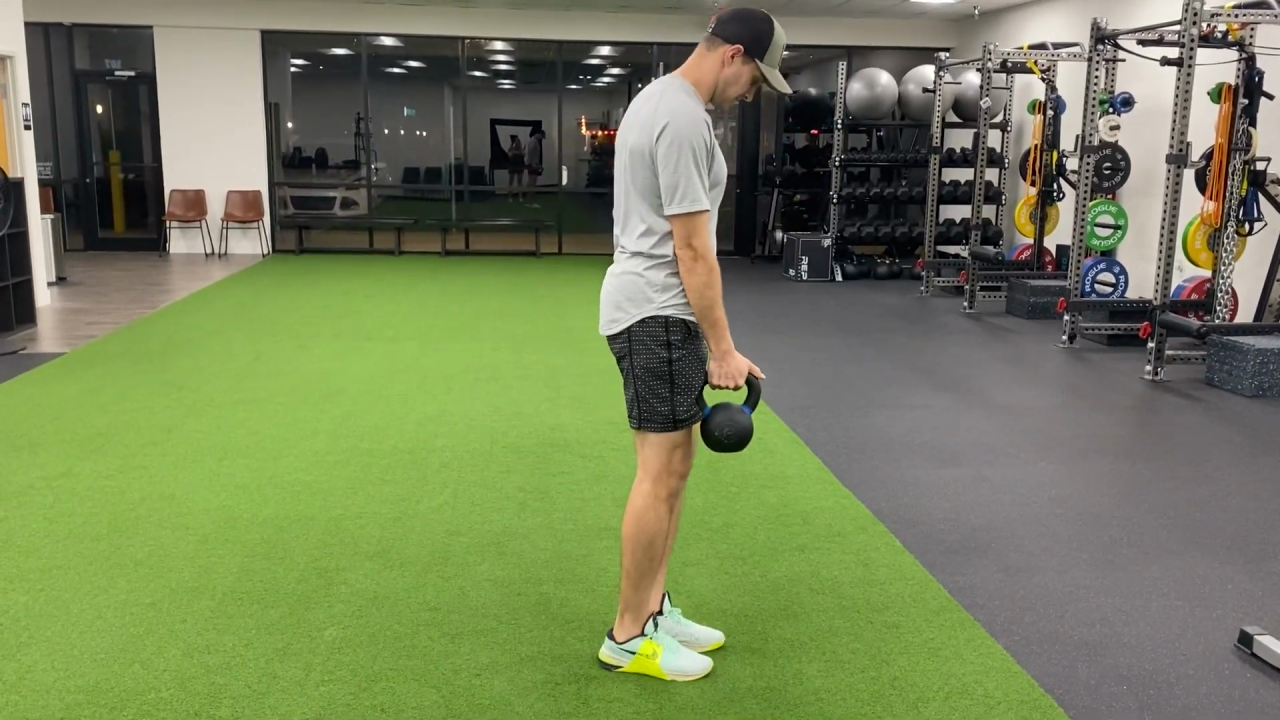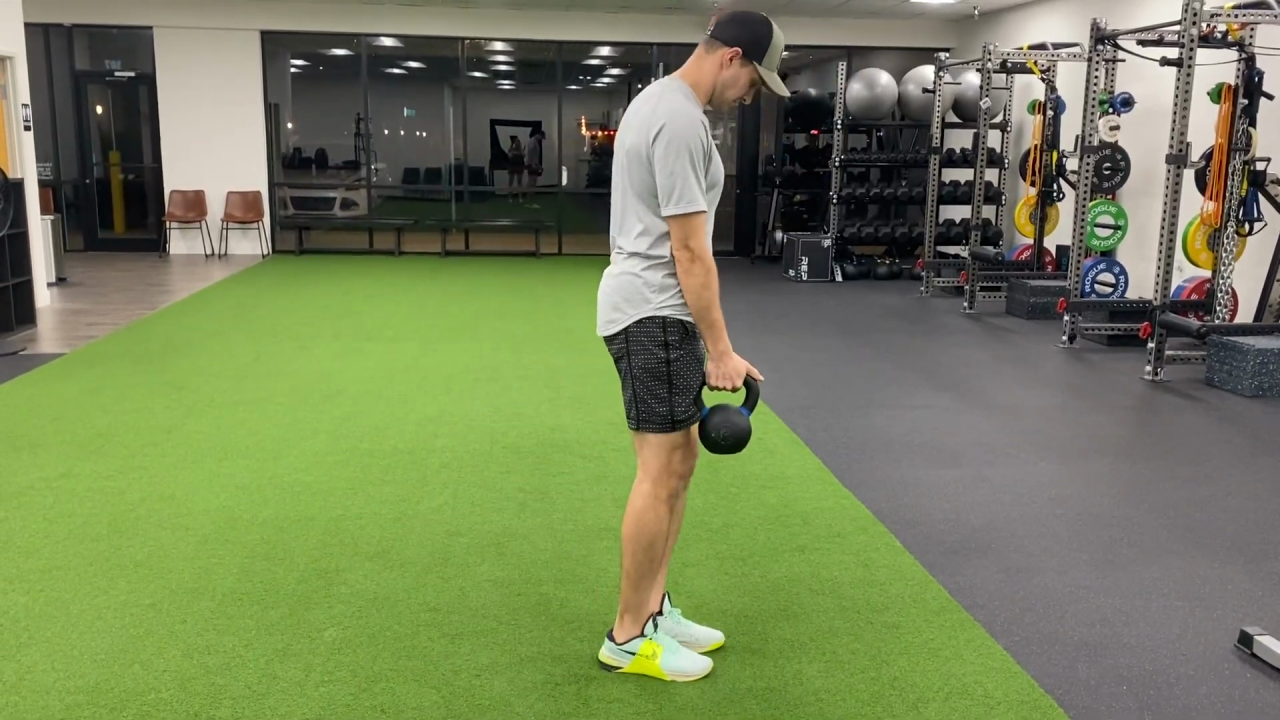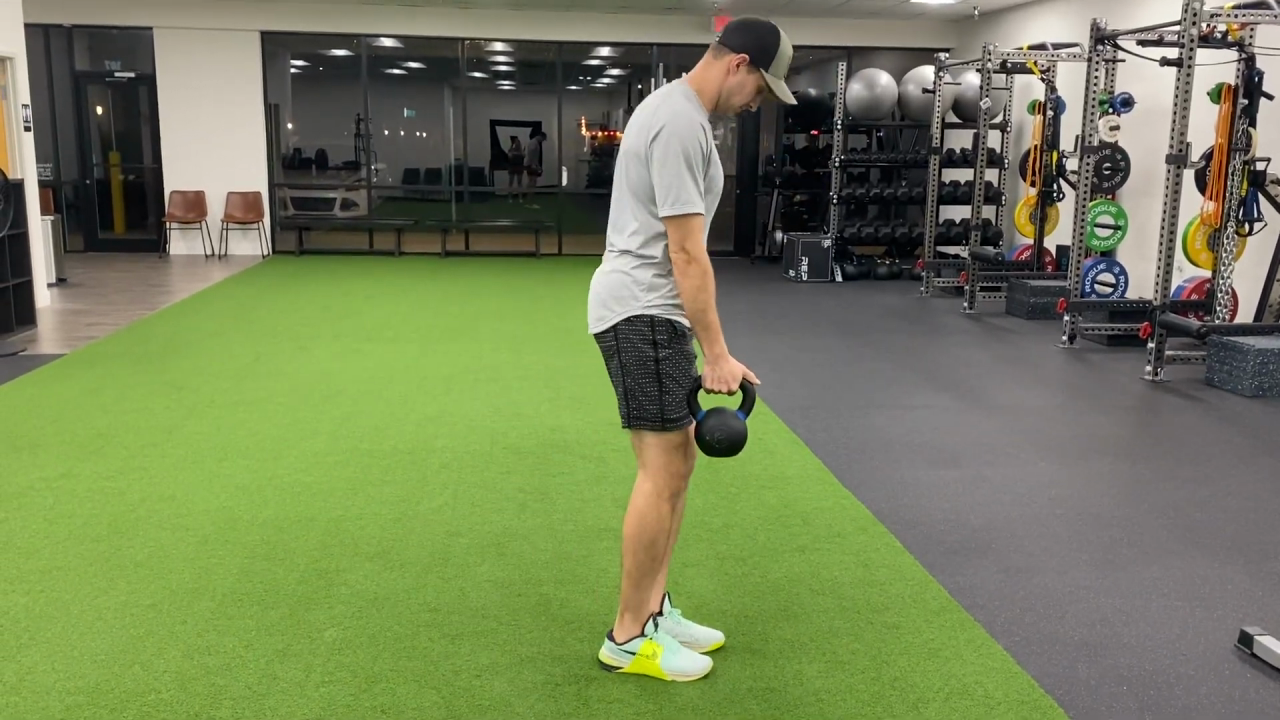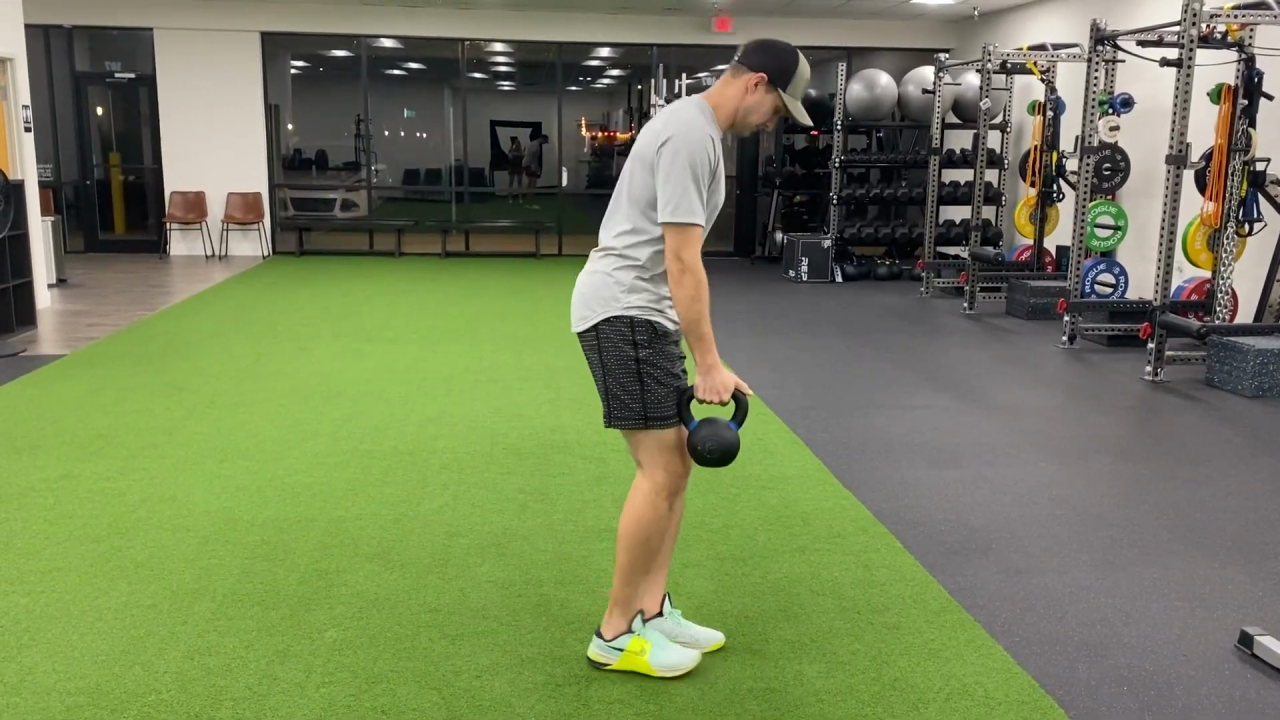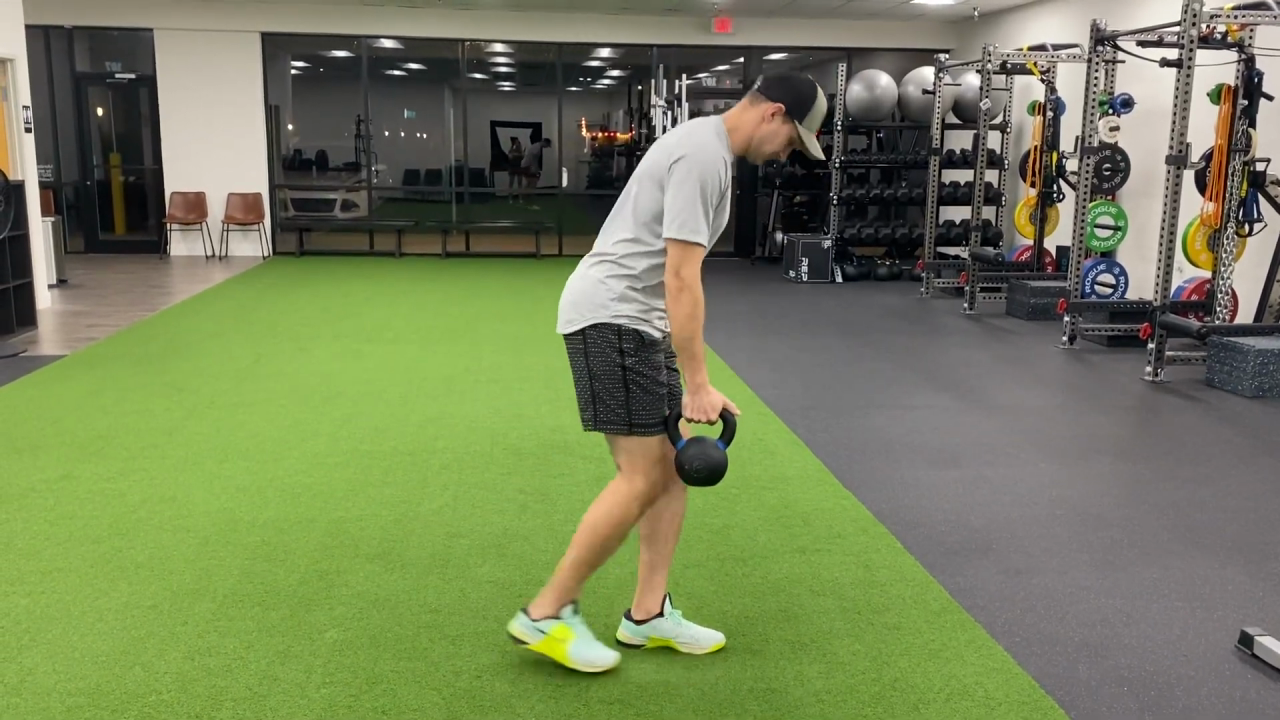
dt=0.1s
person 1, frame 1
left shoulder: (657, 99)
right shoulder: (683, 118)
right elbow: (693, 249)
right wrist: (723, 349)
left hip: (651, 306)
right hip: (658, 313)
left knee: (673, 469)
right knee: (661, 476)
left ankle: (652, 613)
right ankle: (628, 637)
person 1, frame 2
left shoulder: (658, 102)
right shoulder: (680, 120)
right elbow: (690, 251)
right wrist: (720, 351)
left hip: (648, 307)
right hip: (657, 314)
left knee: (675, 468)
right knee: (662, 476)
left ankle: (652, 614)
right ankle: (628, 638)
person 1, frame 3
left shoulder: (674, 108)
right shoulder: (682, 123)
right elbow: (686, 252)
right wrist: (717, 354)
left hip: (644, 306)
right hip: (644, 311)
left knee: (675, 464)
right knee: (664, 474)
left ankle: (651, 613)
right ankle: (628, 638)
person 1, frame 4
left shoulder: (689, 123)
right shoulder: (693, 135)
right elbow: (683, 262)
right wrist: (710, 366)
left hip: (634, 308)
right hip: (625, 313)
left knee: (671, 466)
right knee: (663, 473)
left ankle: (650, 614)
right ankle: (617, 633)
person 1, frame 5
left shoulder: (708, 143)
right shoulder: (703, 156)
right elbow: (682, 275)
right wrist: (696, 386)
left hip: (631, 315)
right hip: (611, 316)
left knee: (674, 464)
right knee: (644, 478)
left ankle: (647, 614)
right ankle: (547, 612)
